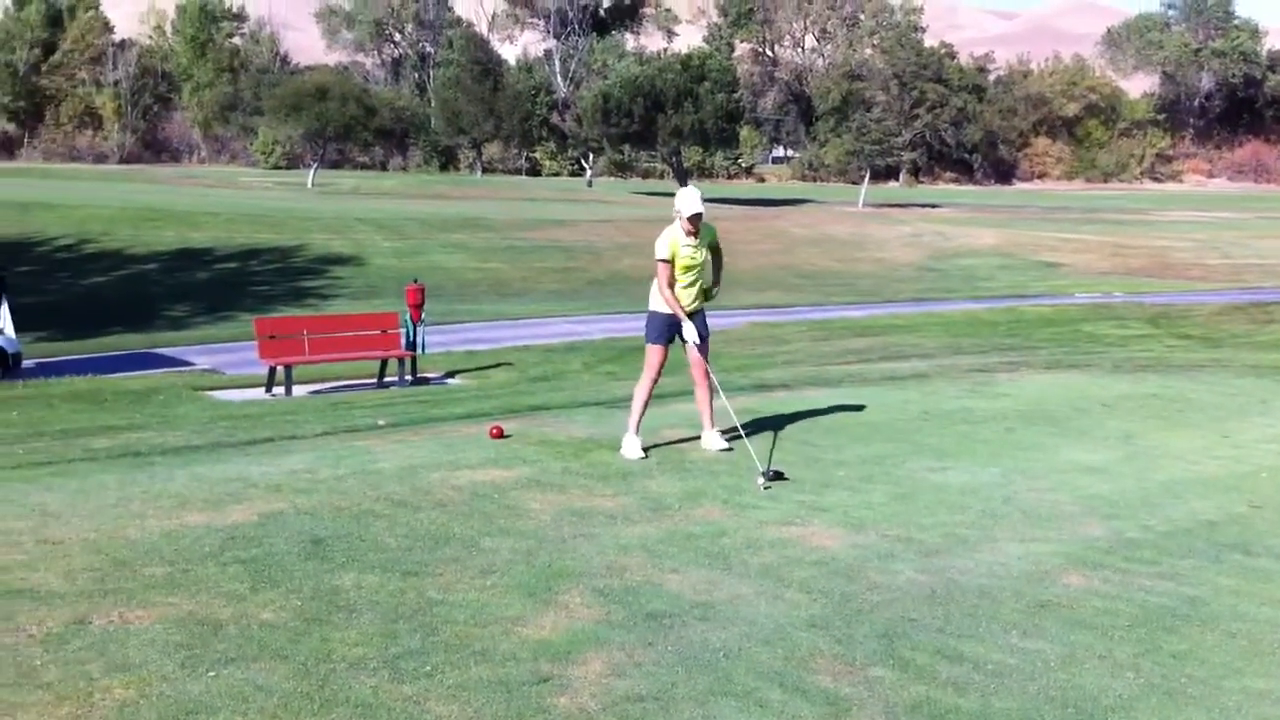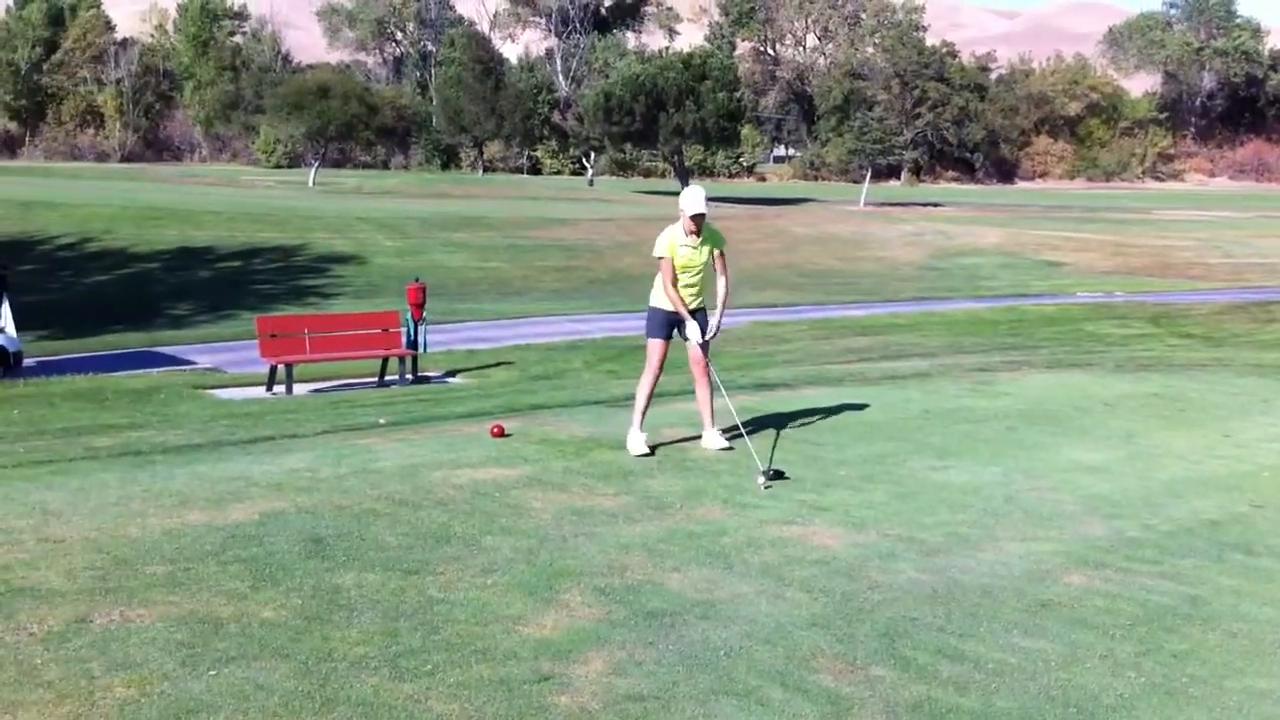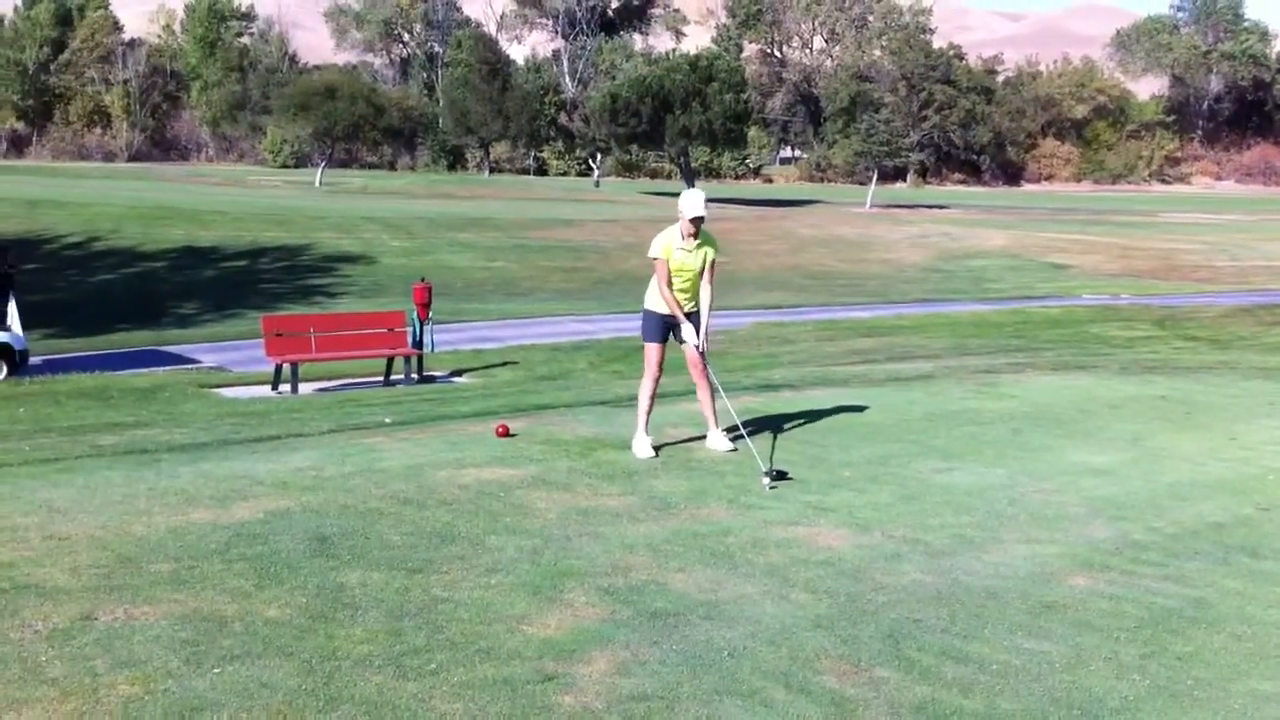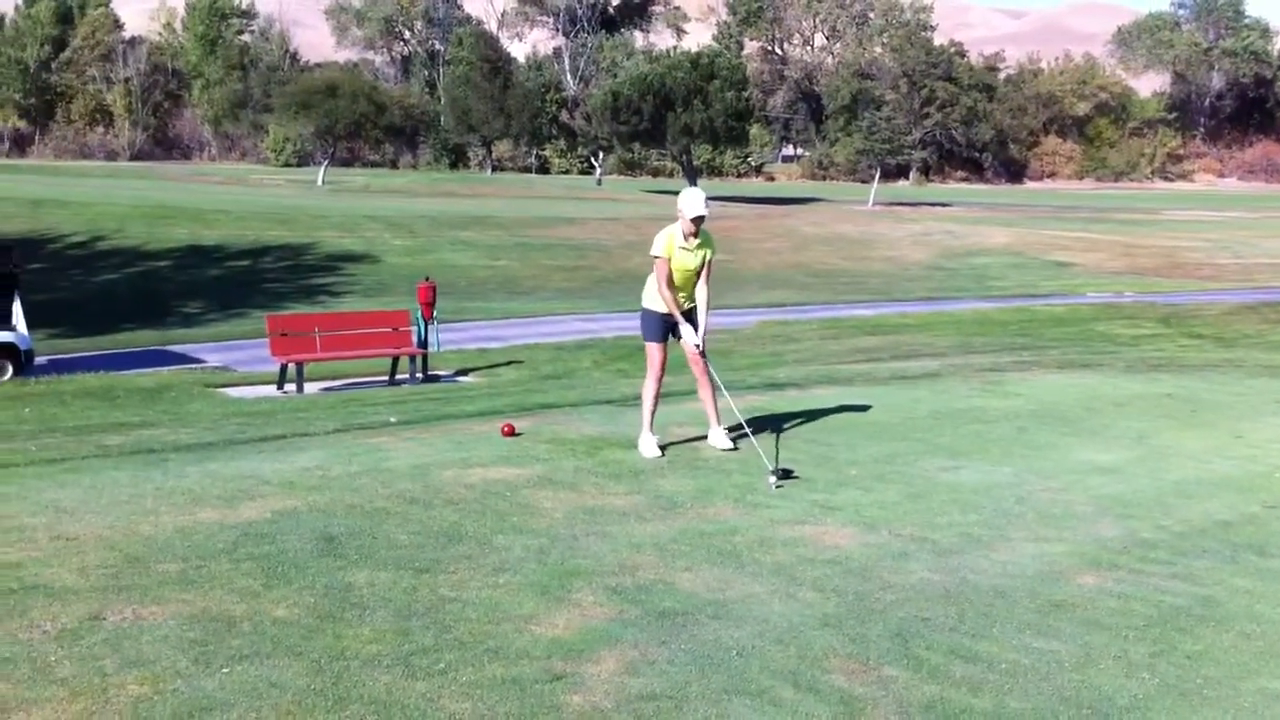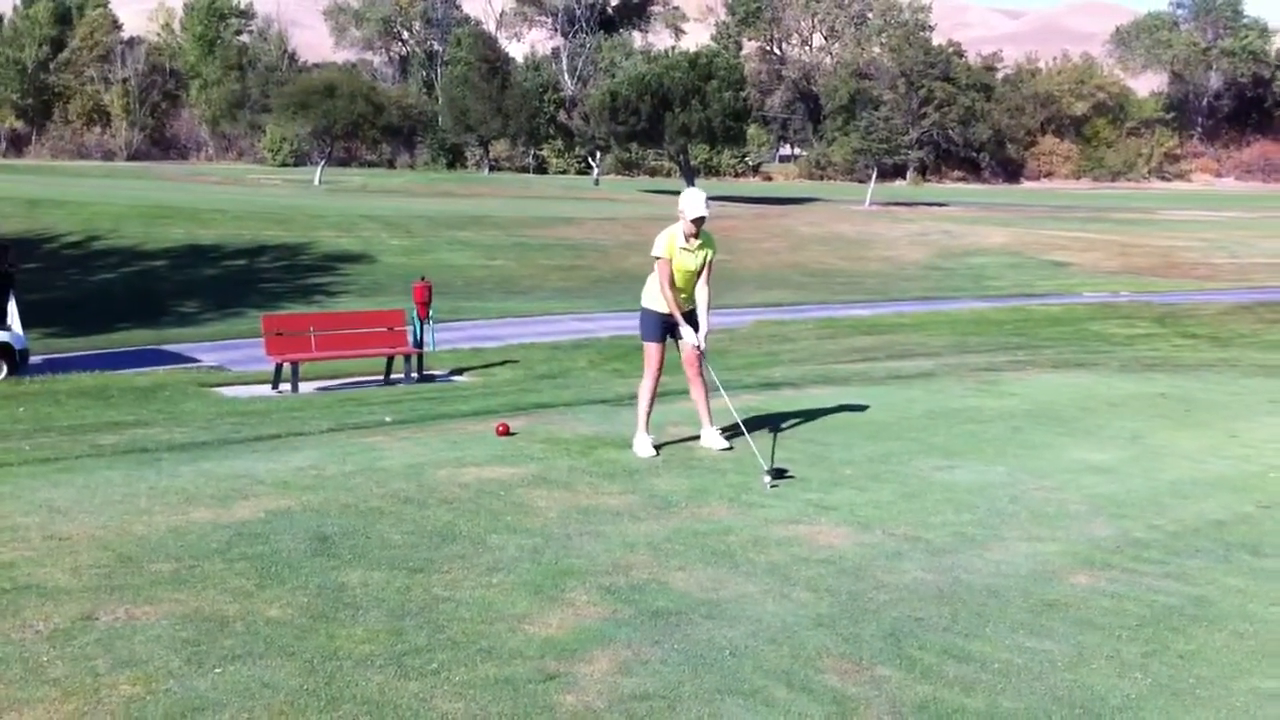
dt=0.2s
person 1, frame 1
left shoulder: (708, 231)
right shoulder: (667, 241)
left elbow: (716, 253)
right elbow: (665, 288)
left wrist: (715, 283)
right wrist: (685, 322)
left hip: (695, 310)
right hip: (664, 311)
left knee: (701, 372)
right knee: (652, 373)
left ankle: (709, 432)
right ankle: (631, 436)
person 1, frame 2
left shoulder: (713, 237)
right shoulder: (667, 239)
left elbow: (722, 276)
right elbow: (669, 286)
left wrist: (718, 315)
right wrist: (688, 321)
left hip: (695, 309)
right hip: (663, 307)
left knee: (701, 369)
right knee: (653, 368)
left ankle: (709, 431)
right ankle: (636, 431)
person 1, frame 3
left shoulder: (709, 243)
right shoulder: (663, 240)
left elbow: (706, 285)
right elbow: (663, 287)
left wrist: (703, 324)
right wrist: (684, 323)
left hip: (690, 311)
right hip: (658, 310)
left knee: (699, 370)
right knee: (653, 371)
left ankle: (714, 432)
right ankle: (641, 435)
person 1, frame 4
left shoulder: (707, 242)
right shoulder: (665, 239)
left elbow: (702, 285)
right elbow: (663, 287)
left wrist: (701, 325)
right wrist: (682, 324)
left hip: (687, 309)
right hip: (657, 309)
left knee: (700, 368)
right knee: (656, 371)
left ankle: (715, 429)
right ankle: (647, 435)
person 1, frame 5
left shoulder: (708, 242)
right shoulder: (666, 240)
left elbow: (702, 286)
right elbow: (665, 288)
left wrist: (703, 325)
right wrist: (682, 325)
left hip: (686, 309)
right hip: (656, 309)
left knee: (695, 369)
right knee: (653, 371)
left ankle: (707, 431)
right ankle: (642, 435)
